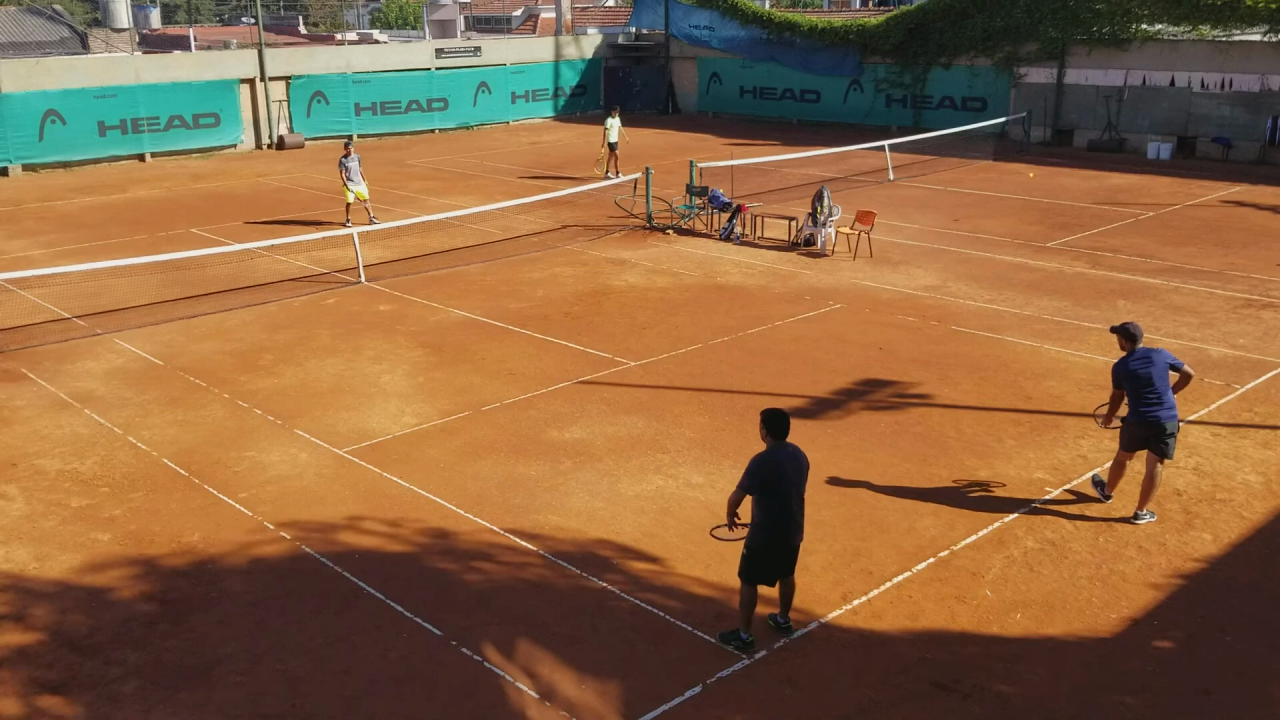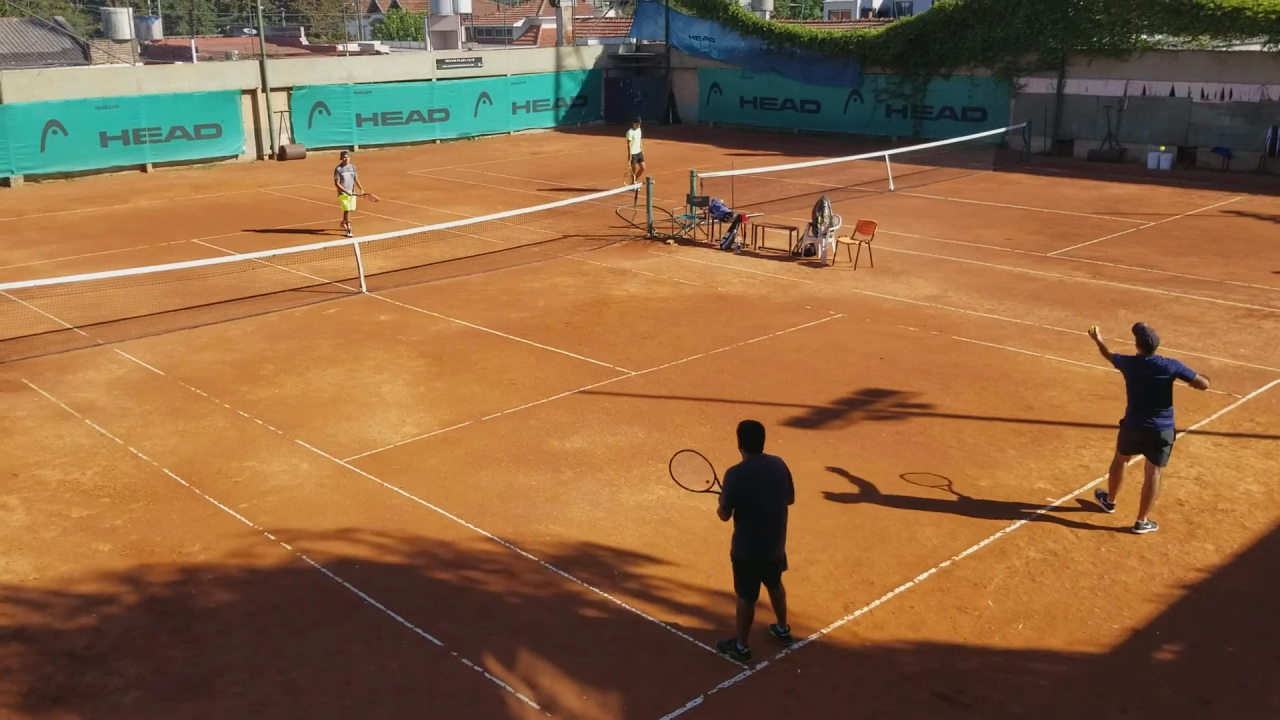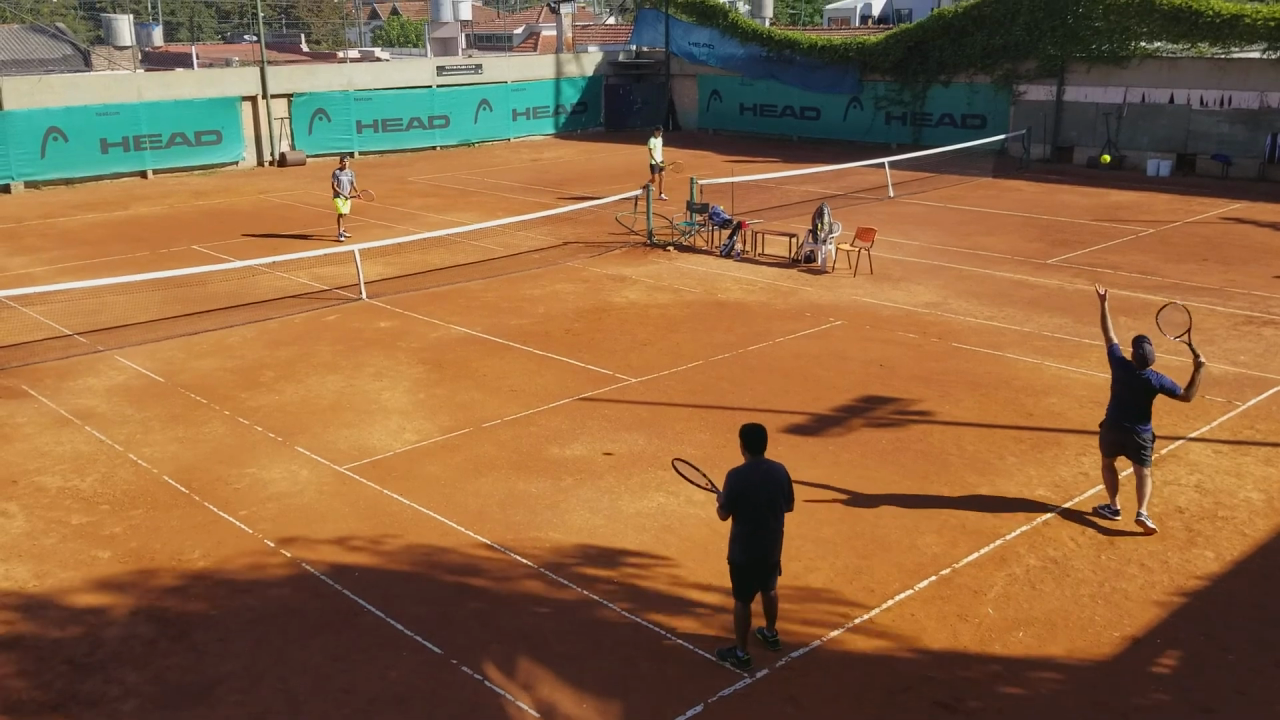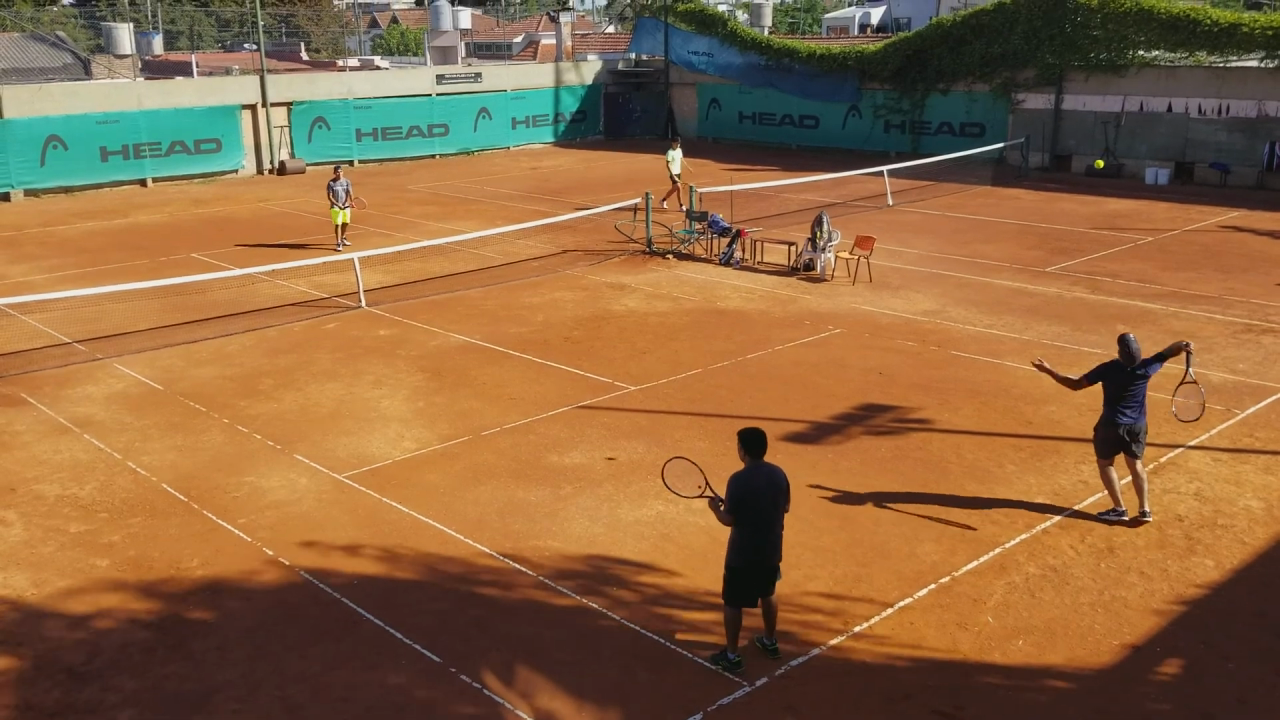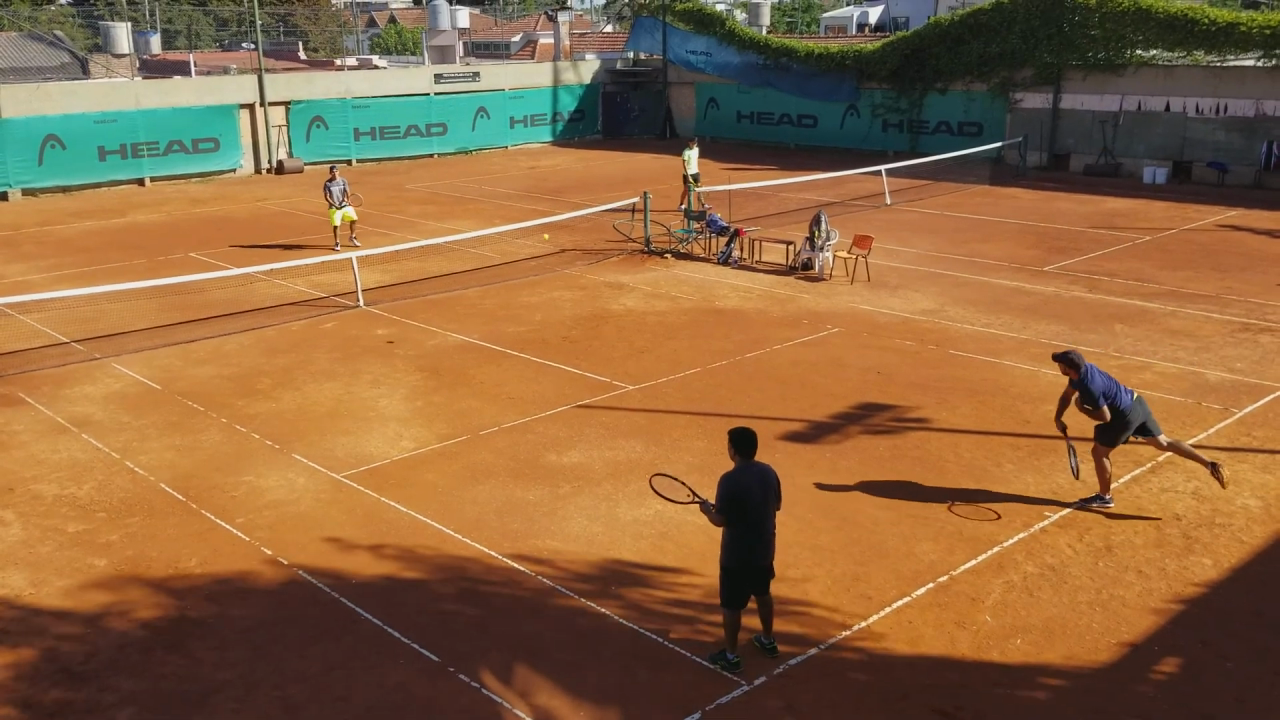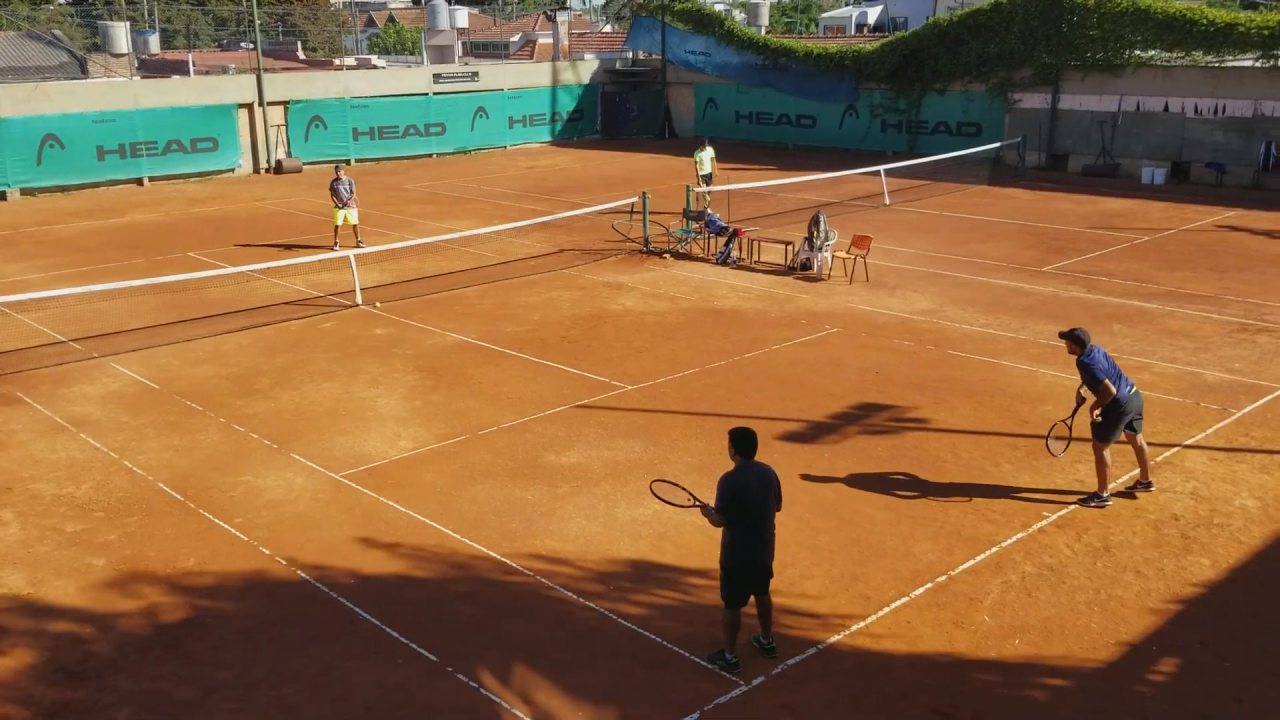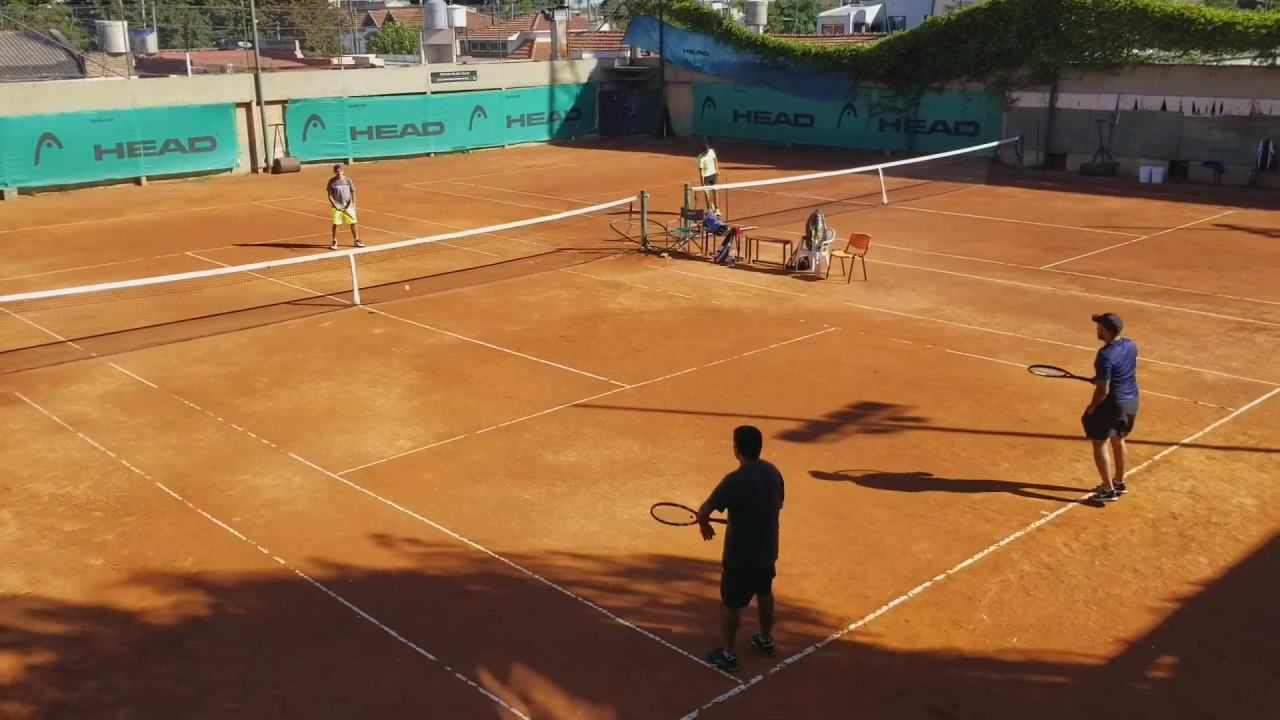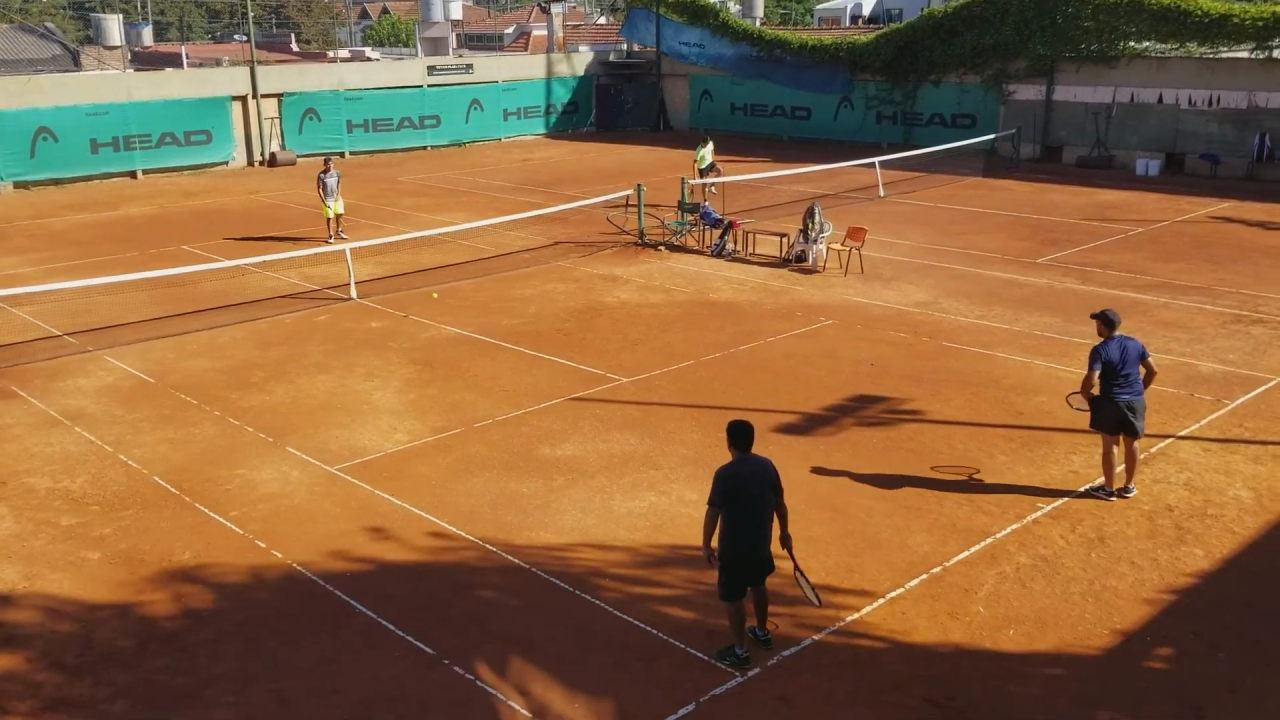
dt=0.4s
person 1, frame 1
left shoulder: (762, 461)
right shoulder: (799, 455)
left elbow: (737, 497)
left wrist: (730, 515)
left hip: (765, 535)
right hip: (793, 531)
left knee: (748, 581)
right knee: (786, 575)
left ankle: (743, 635)
right ankle: (783, 619)
person 1, frame 2
left shoulder: (735, 474)
right shoulder: (779, 465)
left elbow: (724, 515)
right elbow: (790, 499)
left wrist: (721, 502)
left hip: (747, 547)
right hip: (775, 542)
left knee: (746, 596)
right knee: (775, 584)
left ankle: (741, 646)
right ankle: (783, 629)
person 1, frame 3
left shoulder: (736, 476)
right shoulder: (780, 471)
left elbow: (723, 515)
right elbow: (789, 506)
left wrist: (721, 500)
left hip: (744, 550)
right hip: (772, 546)
left knee: (742, 600)
right knee: (769, 590)
left ankle: (741, 653)
right ankle: (771, 633)
person 1, frame 4
left shoulder: (739, 480)
right shoulder: (778, 474)
left elbow: (728, 520)
right elbow: (785, 508)
left wrist: (715, 507)
left hip: (743, 554)
right hip: (771, 550)
left knee: (732, 603)
right knee: (768, 595)
left ankle: (732, 656)
right ankle: (770, 642)
person 1, frame 5
left shoulder: (729, 480)
right shoulder: (769, 473)
left elbow: (719, 520)
right elbow: (777, 506)
left wrist: (707, 510)
left hip: (736, 554)
right hip: (764, 549)
left knee: (731, 605)
right knee: (763, 595)
left ankle: (731, 656)
right ankle: (768, 641)
person 1, frame 6
left shoulder: (730, 480)
right shoulder: (769, 473)
left elbow: (719, 521)
right elbow: (777, 506)
left wrist: (707, 512)
left hip: (736, 554)
right hip: (764, 549)
left knee: (731, 605)
right knee: (762, 594)
left ankle: (729, 656)
right ankle: (766, 641)
person 1, frame 7
left shoulder: (735, 480)
right shoulder: (773, 471)
left elbow: (704, 510)
left wrist: (704, 525)
left hip: (740, 553)
right hip: (767, 548)
left knee: (731, 602)
right knee: (764, 594)
left ankle: (727, 654)
right ankle: (765, 640)
person 1, frame 8
left shoulder: (725, 473)
right shoulder: (767, 466)
left elbow: (713, 513)
right elbow: (780, 503)
left wrist: (706, 545)
right wrist: (784, 532)
left hip: (733, 546)
right hip: (761, 543)
left knee: (732, 597)
right knee: (758, 585)
left ankle: (739, 651)
right ankle: (762, 632)
person 2, frame 1
left shoulder: (1120, 366)
right shoulder: (1161, 355)
left elbow: (1117, 397)
right elbow: (1189, 374)
left wrist: (1109, 416)
left hip: (1138, 421)
right hip: (1167, 420)
left knee: (1123, 457)
right knee: (1155, 466)
left ankle: (1107, 492)
right ankle: (1141, 511)
person 2, frame 2
left shoulder: (1129, 363)
right shoulder: (1170, 366)
left elbow: (1110, 355)
right elbow: (1204, 384)
left wrist: (1098, 340)
right wrist: (1197, 381)
left hip: (1134, 426)
right hip: (1162, 429)
left knee: (1120, 459)
right knee: (1153, 473)
left ankle: (1109, 501)
right ankle: (1142, 521)
person 2, frame 3
left shoulder: (1119, 366)
right shoulder: (1157, 380)
left elbow: (1109, 336)
right elbow: (1187, 396)
left wrist: (1103, 304)
right wrist: (1198, 369)
left hip: (1112, 428)
right hip: (1140, 434)
left knee: (1108, 464)
right knee: (1143, 473)
left ankle: (1114, 507)
right ankle: (1142, 513)
person 2, frame 4
left shoulder: (1108, 369)
right shoulder: (1145, 368)
left elbow: (1075, 385)
right elbow: (1170, 351)
left wrist: (1048, 371)
right wrist: (1183, 346)
left hip: (1113, 426)
right hip: (1137, 426)
left knee: (1105, 463)
right knee: (1136, 465)
left ankle: (1119, 509)
right ankle: (1145, 509)
person 2, frame 5
left shoulder: (1089, 388)
right shoulder: (1080, 371)
left elbow: (1106, 418)
right elbow: (1067, 395)
left wrist: (1082, 409)
right wrist: (1058, 418)
left hip: (1125, 415)
right hip: (1135, 403)
left knee: (1099, 452)
right knee: (1164, 444)
left ankle: (1104, 496)
right ankle: (1211, 465)
person 2, frame 6
left shoulder: (1089, 364)
right shoulder: (1094, 350)
left elbow: (1110, 391)
left wrist: (1095, 407)
right wrist: (1080, 390)
left hip: (1121, 405)
right hip: (1133, 396)
left knee: (1100, 447)
right knee: (1136, 439)
left ankle: (1103, 495)
right ankle: (1145, 481)
person 2, frame 7
left shoulder: (1105, 355)
right shoulder: (1129, 345)
left elbow: (1103, 390)
left wrist: (1092, 407)
left hip: (1114, 404)
right hip: (1132, 401)
left knee: (1100, 443)
right knee: (1118, 440)
left ankle: (1108, 490)
right ankle: (1119, 482)
person 2, frame 8
left shoulder: (1100, 350)
right shoulder: (1135, 344)
left elbow: (1091, 381)
right elbow: (1153, 371)
left wrist: (1085, 392)
left hip: (1111, 403)
right hip: (1136, 401)
left knee: (1110, 446)
right knee: (1132, 443)
left ankle: (1109, 489)
right ankle: (1129, 486)
